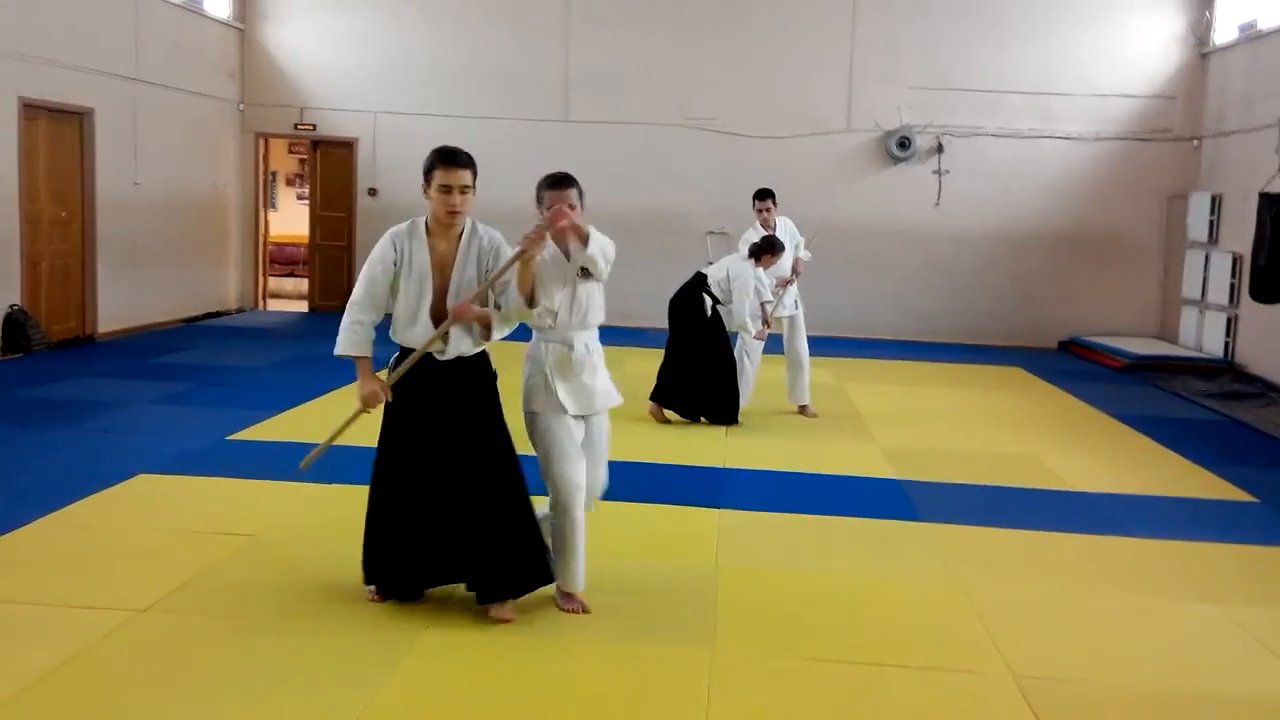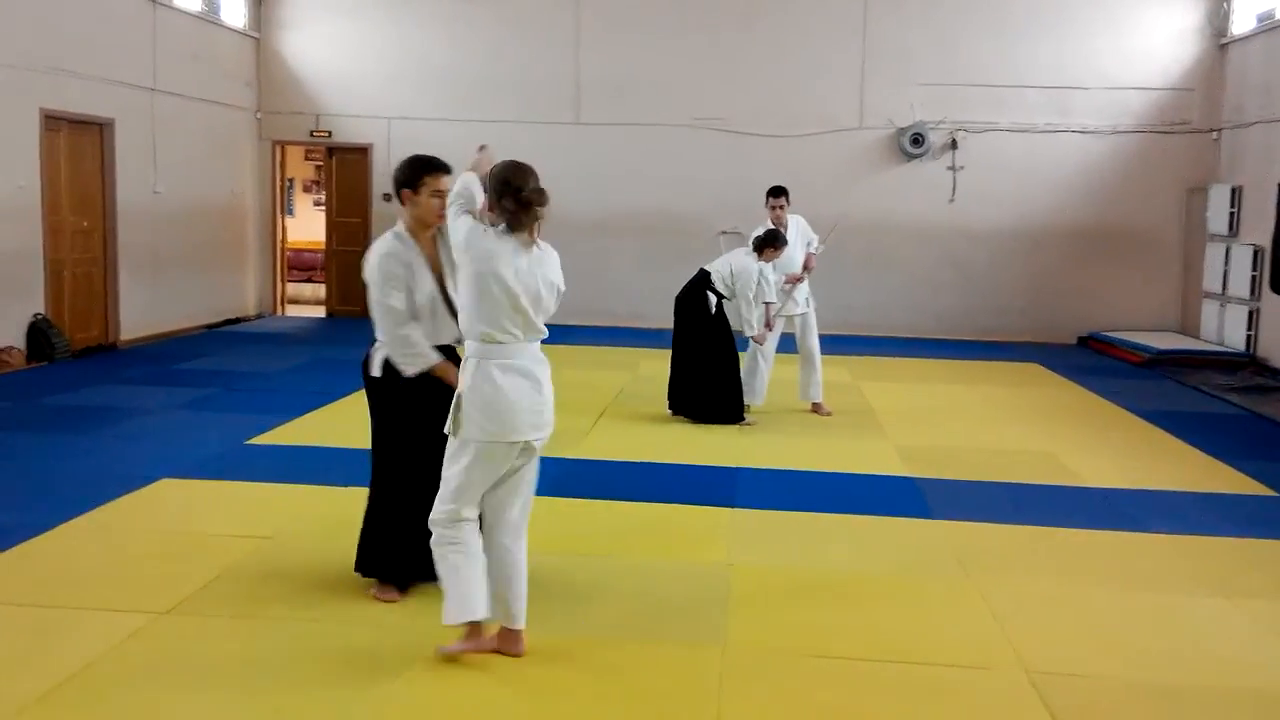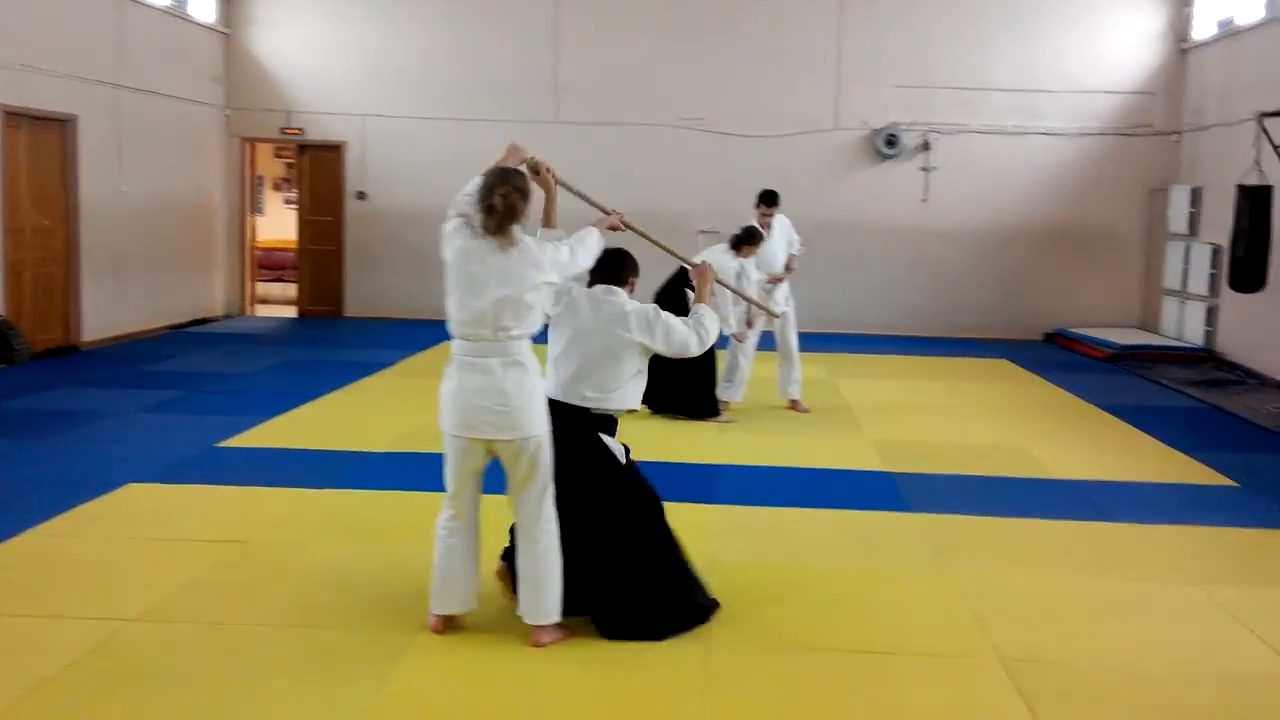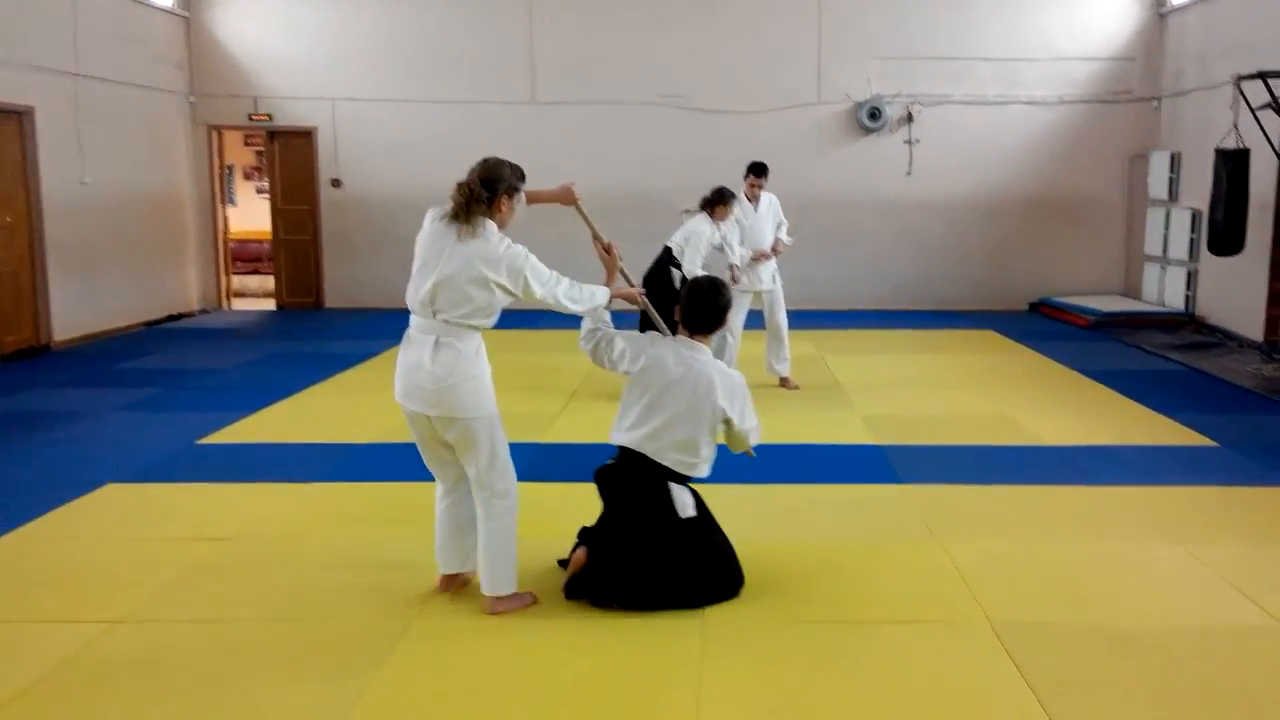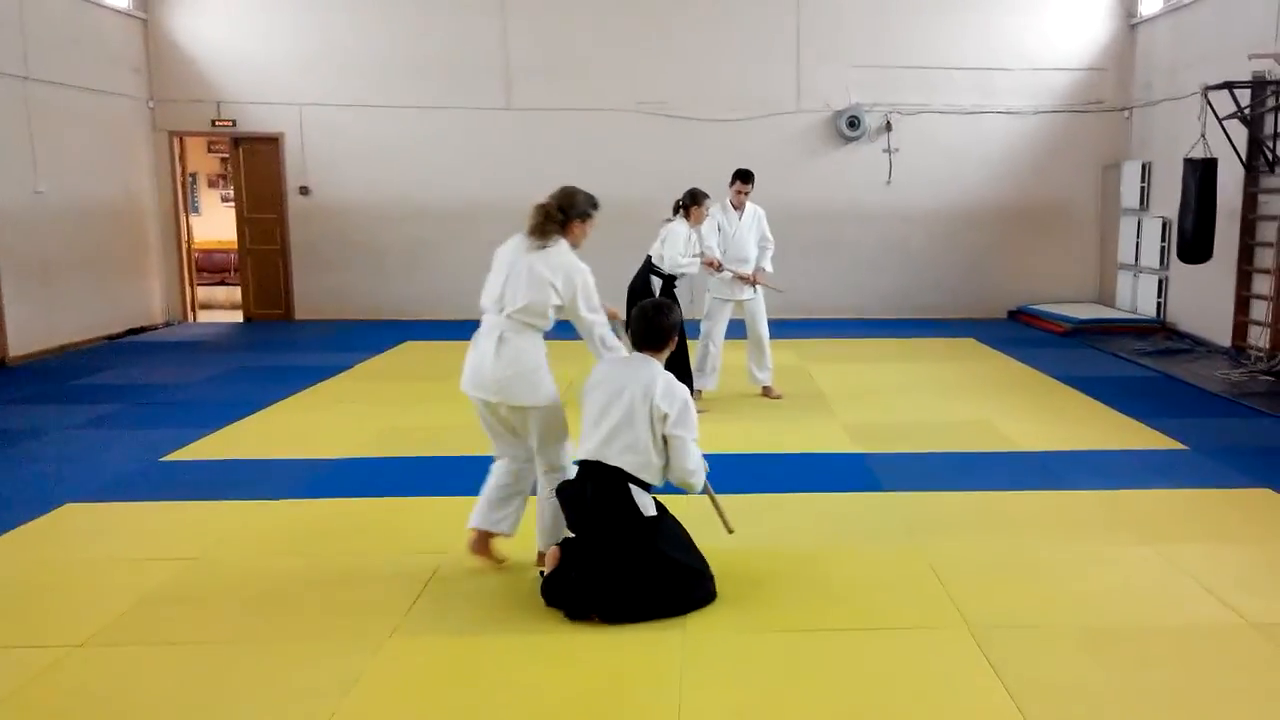
dt=1s
person 1, frame 1
left shoulder: (601, 246)
right shoulder: (534, 254)
left elbow: (593, 252)
right elbow: (522, 300)
left wrist: (576, 229)
right wrist: (528, 256)
left hip: (589, 368)
right hip: (548, 370)
left knee: (593, 483)
right knee: (568, 485)
left ankle: (560, 549)
right ankle: (567, 582)
person 1, frame 2
left shoulder: (473, 242)
right shoulder: (550, 259)
left elbow: (461, 205)
left wrist: (484, 173)
left hip: (488, 388)
right hip: (532, 385)
left knee: (453, 513)
right knee: (506, 517)
left ankle: (473, 623)
right ankle: (511, 629)
person 1, frame 3
left shoulder: (456, 241)
right shoulder: (539, 254)
left elbow: (463, 203)
right elbow: (578, 251)
left wrist: (504, 165)
right wrist: (602, 225)
left hip: (465, 386)
right hip: (516, 388)
left knee: (458, 506)
right knee: (535, 510)
left ankle: (445, 609)
right ankle: (542, 621)
person 1, frame 4
left shoulder: (434, 224)
right shoulder: (503, 255)
left elbow: (478, 207)
right elbow: (562, 293)
left wrist: (546, 196)
right wrist: (615, 292)
left hip: (414, 364)
right hip: (459, 372)
left knee: (452, 479)
right knee: (495, 486)
left ankle: (454, 569)
right ankle: (499, 591)
person 1, frame 5
left shoulder: (513, 246)
right shoulder: (571, 268)
right elbow: (596, 331)
left wrist: (594, 305)
left hip: (482, 360)
right hip: (521, 365)
left knee: (513, 456)
right knee: (553, 461)
left ankle: (484, 529)
right ankle: (550, 548)
person 2, frame 1
left shoulder: (489, 244)
right shoulder: (398, 241)
left elbow: (516, 309)
right elbow: (362, 308)
right wrist: (365, 375)
left hip: (470, 377)
right hip: (413, 376)
left knee: (491, 479)
right knee: (399, 483)
left ankle: (499, 589)
right ankle: (390, 576)
person 2, frame 2
left shoulder: (450, 238)
right shoulder: (387, 255)
right elbow: (400, 335)
right wrist: (456, 378)
left hip: (443, 364)
right hip: (401, 374)
right knee: (402, 473)
right ankle: (386, 570)
person 2, frame 3
left shoulder: (566, 299)
right shoulder: (642, 318)
right elbow: (698, 338)
right wrist: (703, 293)
left hip: (553, 430)
right hip: (588, 440)
left knee: (574, 514)
right knee: (636, 521)
left ankle: (519, 563)
person 2, frame 4
left shoulder: (646, 349)
right shoulder: (728, 381)
left elbow: (594, 338)
right elbow: (745, 441)
left hip: (621, 478)
right hip: (665, 495)
right knee: (722, 579)
left ankle: (592, 554)
right ankle: (614, 580)
person 2, frame 5
left shoulder: (604, 369)
right shoulder: (673, 391)
right elbow: (686, 473)
right wrist: (699, 474)
left hip: (583, 492)
right hip: (624, 501)
right knee: (695, 584)
left ankle: (567, 559)
right ankle: (600, 597)
person 3, frame 1
left shoulder: (787, 224)
right shoulder: (749, 238)
left elbow: (799, 243)
left wrist: (799, 259)
right wrist: (775, 282)
left hip: (789, 297)
left knee: (799, 352)
right knee: (747, 351)
left ankle: (802, 402)
person 3, frame 2
left shoulder: (799, 222)
right shoulder: (760, 236)
left elbow: (813, 240)
left wrist: (811, 255)
right wrist: (785, 278)
left hip: (800, 295)
left knee: (811, 349)
right knee: (761, 349)
left ankle: (815, 400)
right ankle: (747, 400)
person 3, frame 3
left shoulder: (783, 223)
left elbow: (794, 241)
left wrist: (793, 257)
right wrist: (767, 278)
left hip: (781, 294)
left knee: (789, 346)
right knee: (742, 346)
left ankle: (793, 396)
right ankle: (725, 397)
person 3, frame 4
left shoulder: (772, 201)
right shoulder: (734, 206)
left elbow: (781, 224)
right elbow: (729, 245)
left wrist: (780, 240)
right wrist: (751, 255)
left hip: (768, 271)
right hip: (743, 273)
left knee: (778, 324)
right knee: (731, 326)
left ankle: (783, 374)
person 3, frame 5
left shoulder: (757, 213)
right shoulder: (716, 213)
left elbow: (767, 244)
right elbow: (709, 248)
left wrist: (761, 269)
right wrist: (732, 273)
left hip: (751, 282)
right hip: (722, 283)
left knee: (760, 333)
right knee: (711, 334)
left ankle: (765, 383)
right ankle: (698, 386)
person 4, frame 1
left shoulder: (744, 260)
right shoulder: (745, 273)
left elbow: (758, 277)
right elbow: (739, 314)
left wrist: (764, 309)
right wrist: (754, 332)
left hip: (686, 301)
right hip: (697, 306)
left knee: (682, 355)
right knee: (717, 358)
left ankle: (658, 404)
right ankle: (721, 414)
person 4, frame 2
left shoulder: (747, 254)
right shoulder: (748, 268)
left elbow: (764, 274)
right elbow: (745, 304)
left wrist: (768, 309)
right wrist: (753, 332)
left hip: (689, 298)
right hip: (702, 303)
left knee: (690, 353)
right knee: (721, 356)
left ankle: (682, 406)
right ankle: (728, 413)
person 4, frame 3
left shoulder: (727, 250)
right shoulder: (726, 265)
left elbow: (747, 271)
right elbow: (723, 301)
right wrist: (732, 330)
left hip: (672, 295)
right hip: (681, 299)
right knee: (698, 353)
left ankle: (663, 402)
right ankle: (705, 409)
person 4, frame 4
left shoulder: (708, 223)
right shoulder: (702, 230)
left elbow: (723, 241)
right elbow: (691, 269)
left hip: (669, 279)
right hip: (664, 281)
person 4, frame 5
left shoulder: (689, 230)
right shoulder: (677, 230)
left elbow: (684, 259)
right elbow: (673, 262)
left wrist: (710, 262)
right wrist: (702, 261)
left hip: (661, 288)
right hip: (648, 288)
left knee: (674, 341)
